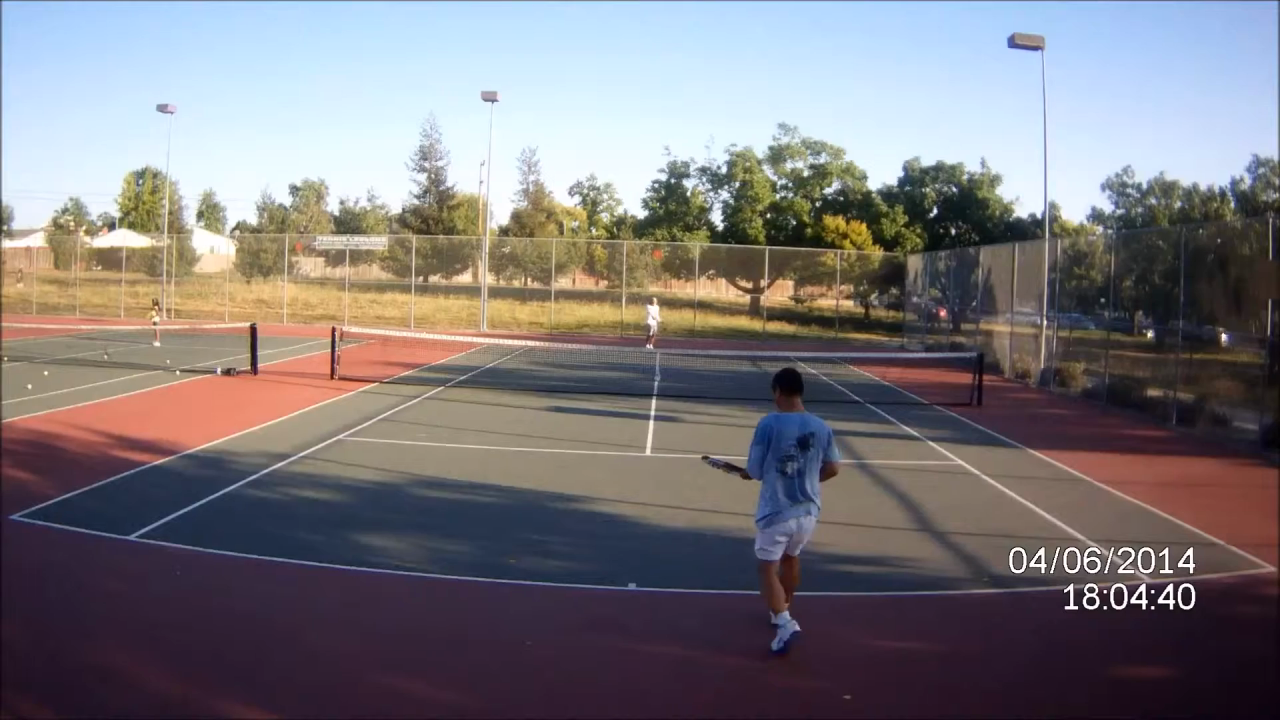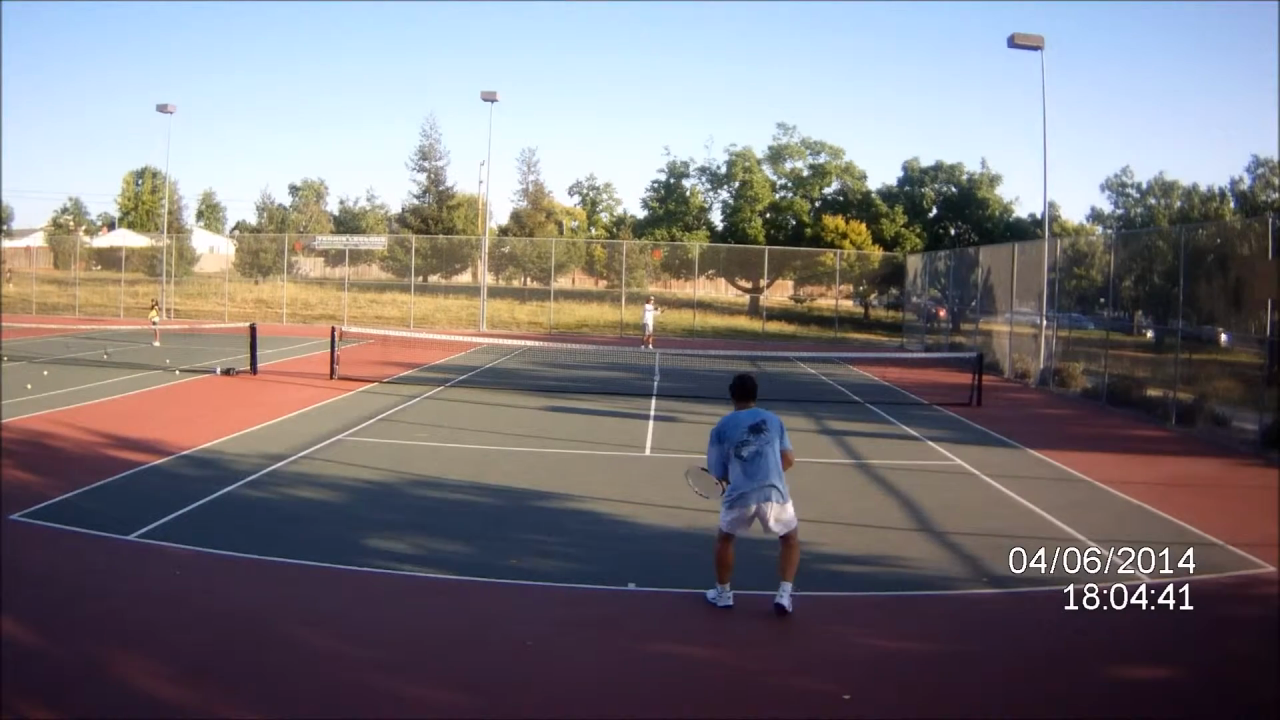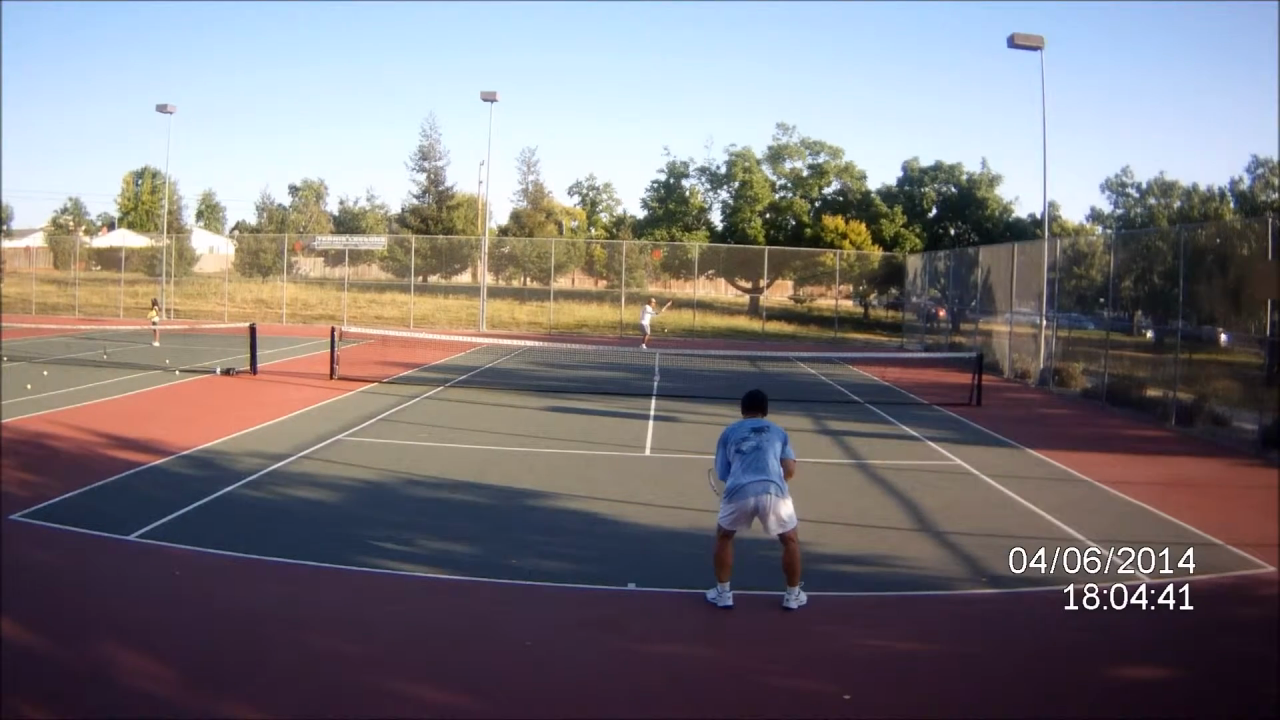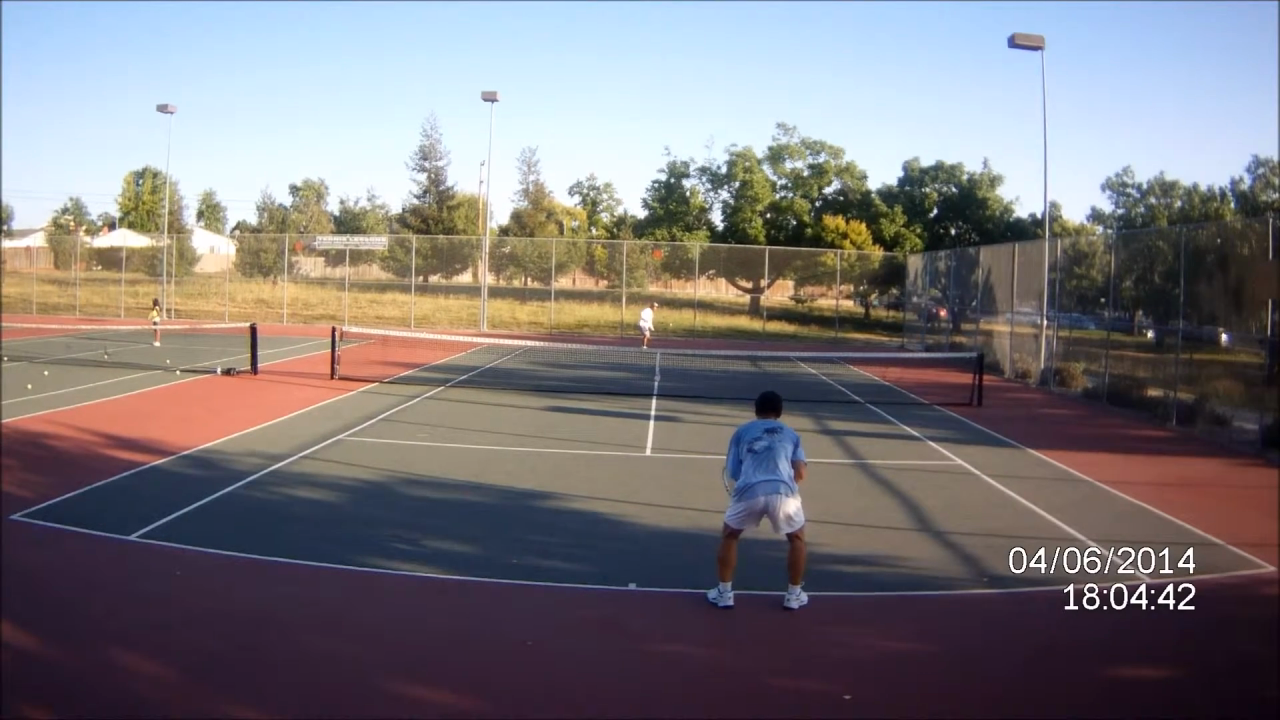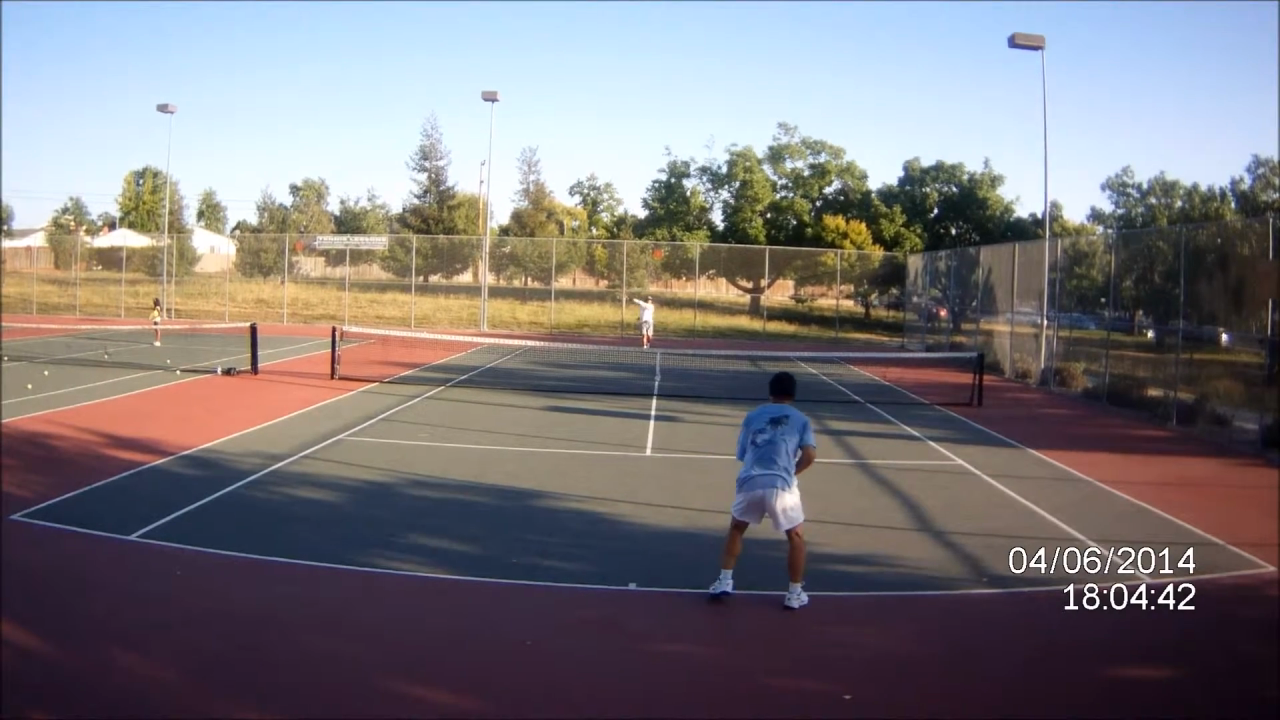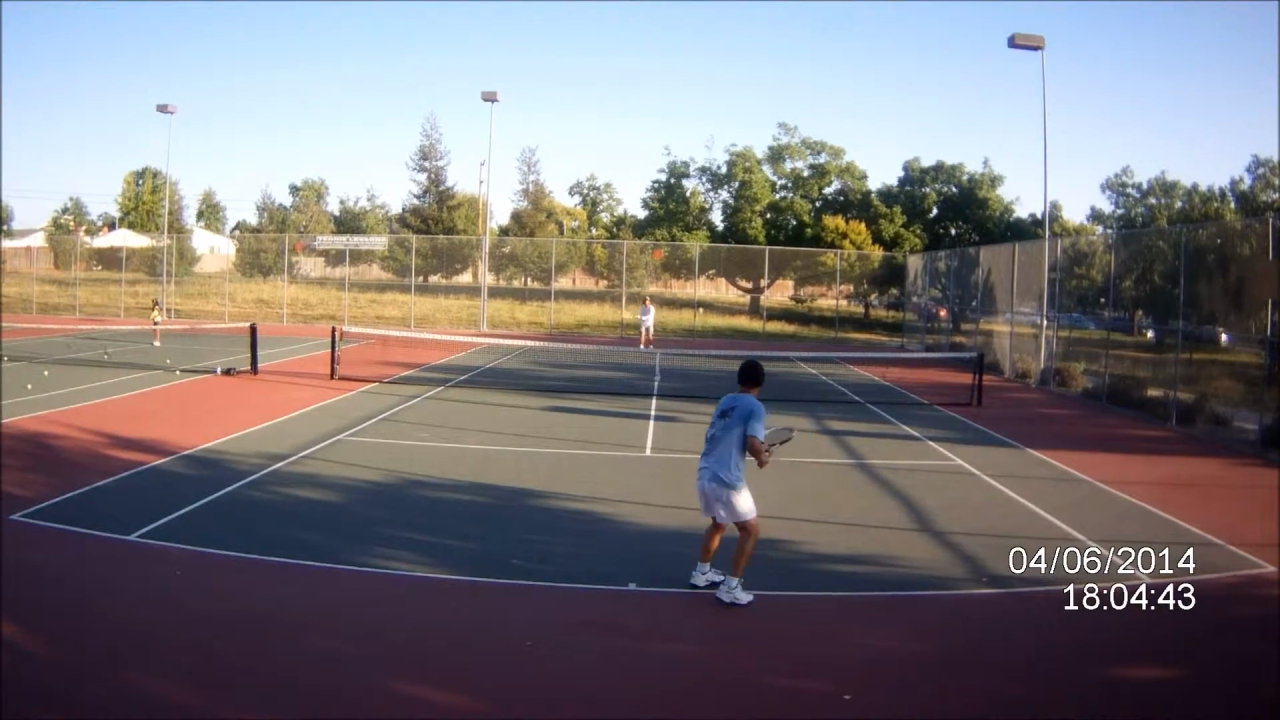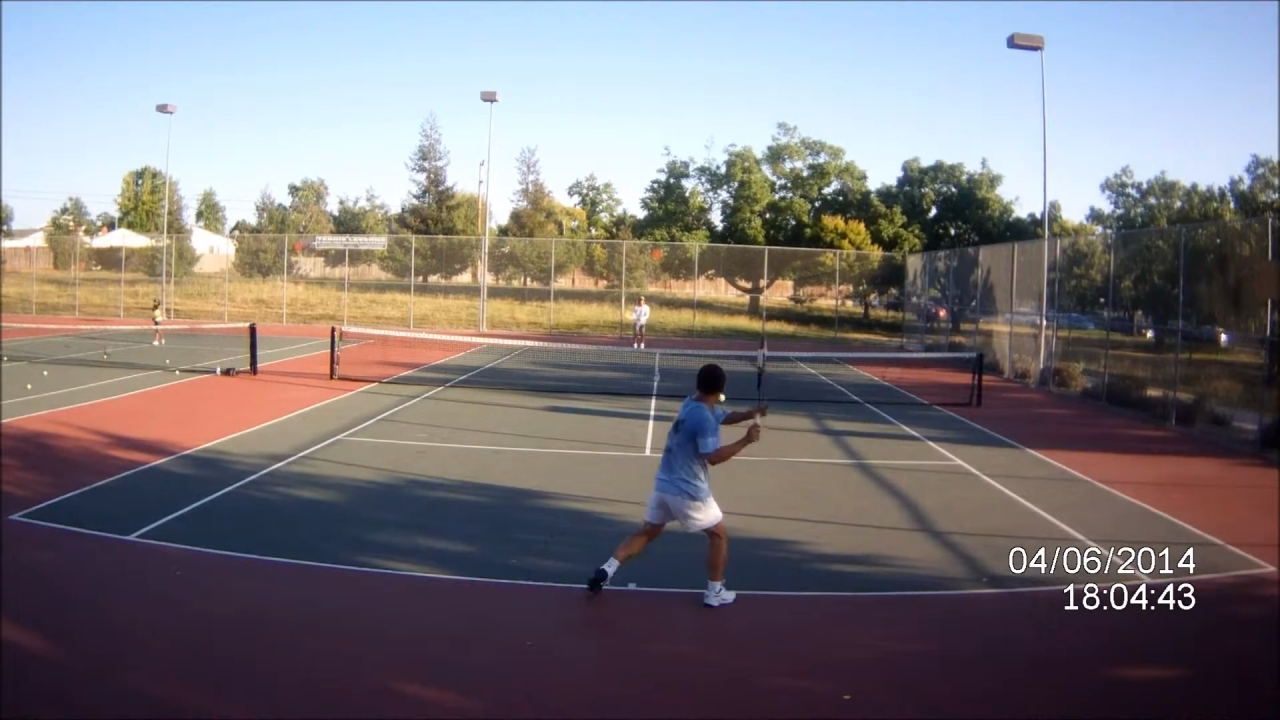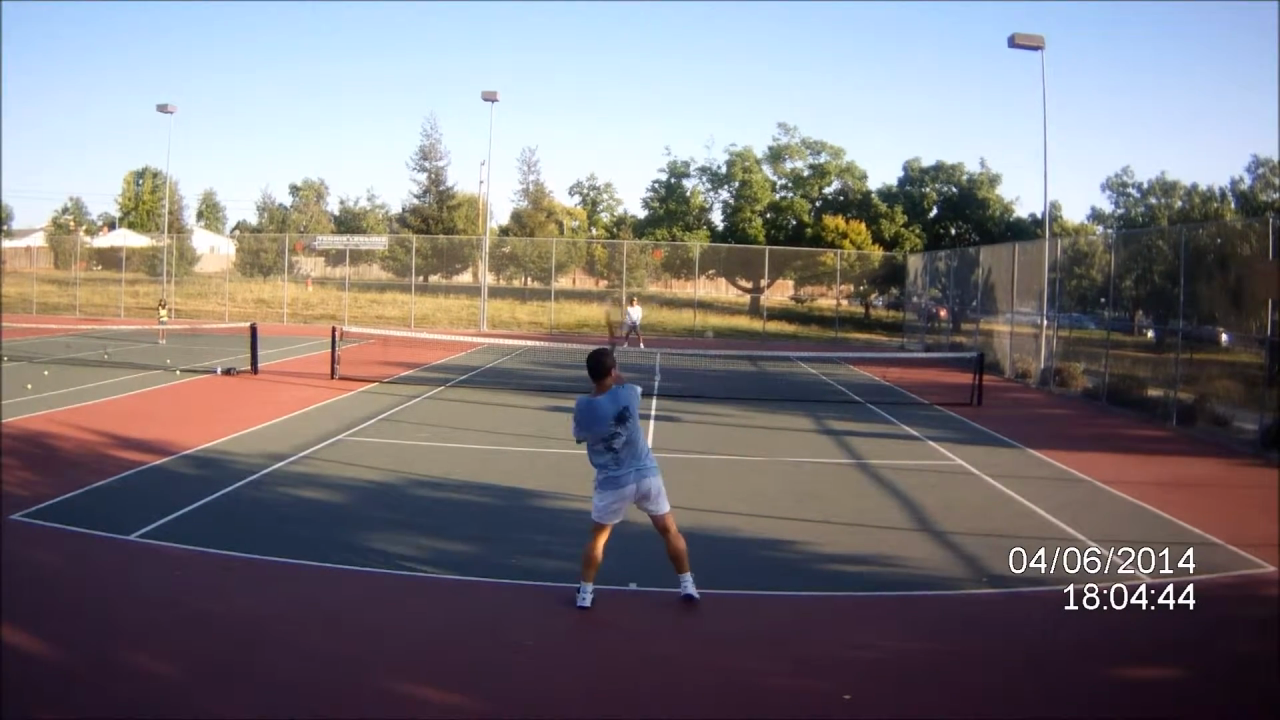
dt=0.5s
person 1, frame 1
left shoulder: (768, 424)
right shoulder: (821, 427)
left elbow: (753, 471)
right elbow: (832, 469)
left hip: (776, 512)
right hip: (807, 509)
left knee: (768, 572)
right knee: (791, 559)
left ankle: (785, 623)
right ankle: (783, 615)
person 1, frame 2
left shoulder: (721, 427)
right shoulder: (774, 420)
left elbow: (717, 472)
right elbow: (788, 460)
left hip: (740, 496)
right hip: (774, 493)
left knee: (725, 540)
right knee: (790, 540)
left ankle: (723, 593)
right ankle: (784, 593)
person 1, frame 3
left shoulder: (729, 432)
right shoulder: (778, 431)
left elbow: (722, 474)
right elbow: (790, 469)
left hip: (739, 492)
right hip: (773, 491)
left knee: (723, 537)
right knee: (790, 541)
left ankle: (723, 593)
right ankle: (793, 595)
person 1, frame 4
left shoulder: (742, 432)
right shoulder: (791, 434)
left elbow: (733, 473)
right elbow: (800, 472)
left hip: (749, 491)
right hip: (782, 492)
left knee: (729, 536)
right knee: (797, 539)
left ankle: (724, 592)
right ankle: (794, 594)
person 1, frame 5
left shoulder: (752, 416)
right shoulder: (801, 419)
right elbow: (810, 455)
left hip: (750, 482)
right hip: (781, 485)
left knee: (736, 530)
right knee: (796, 538)
left ankle: (725, 582)
right ankle: (795, 594)
person 1, frame 6
left shoulder: (725, 402)
right shoulder: (756, 407)
right elbow: (753, 445)
left wrist: (759, 448)
right wrist: (761, 458)
left hip: (705, 475)
right hip: (727, 480)
left knee: (718, 525)
right knee: (750, 531)
left ankle: (702, 573)
right ankle: (731, 588)
person 1, frame 7
left shoulder: (691, 403)
right shoulder: (704, 418)
left elbow: (725, 416)
right elbow: (712, 457)
left wrist: (750, 414)
right wrist: (745, 440)
left hip: (663, 485)
right hip: (689, 491)
left knee: (647, 532)
right knee: (718, 535)
left ankle: (608, 568)
right ankle: (715, 592)
person 1, frame 8
left shoulder: (583, 406)
right shoulder: (628, 393)
left elbow: (580, 437)
right wrist: (620, 382)
left hip: (613, 483)
right hip: (646, 475)
left knee: (598, 537)
right knee: (669, 531)
left ankle: (585, 593)
right ankle: (687, 584)
